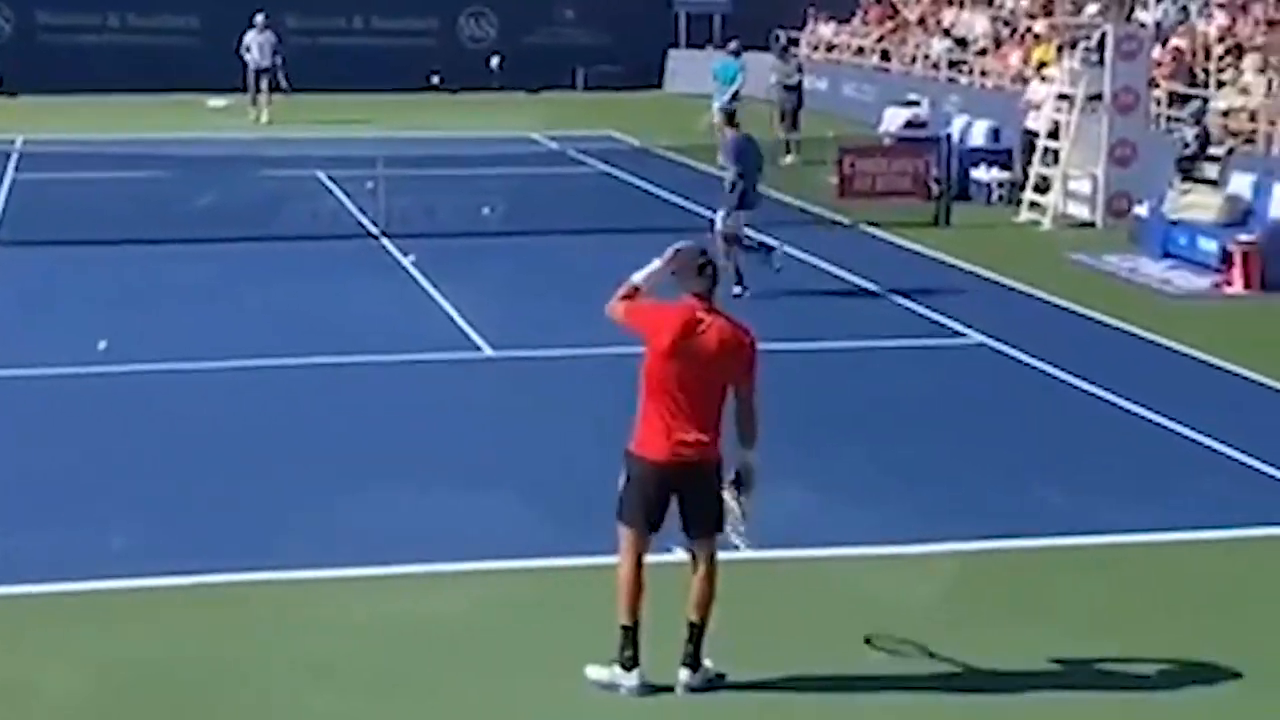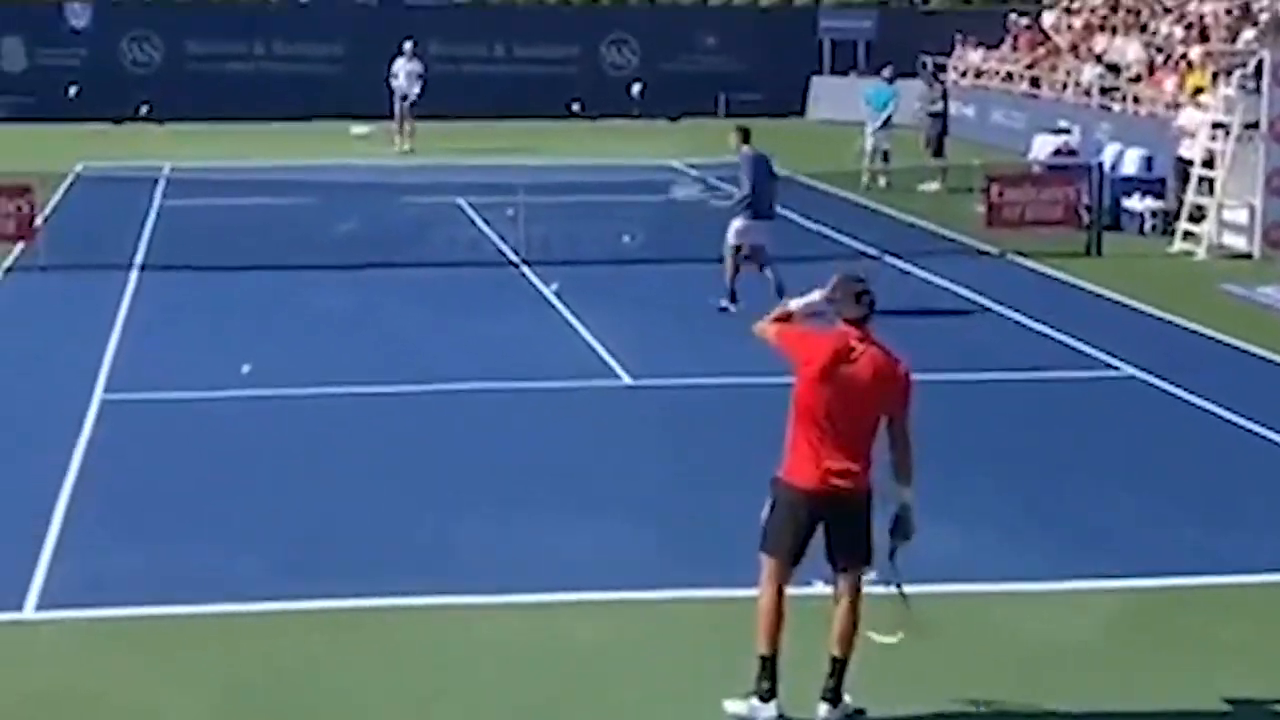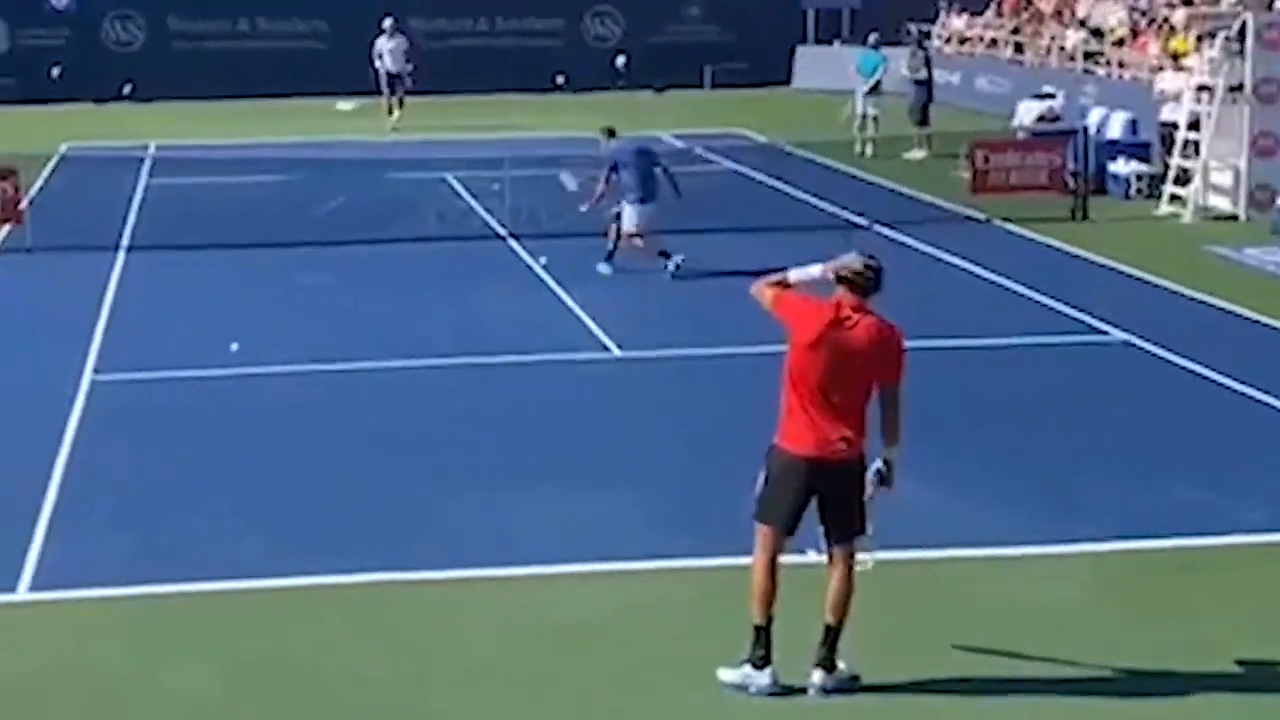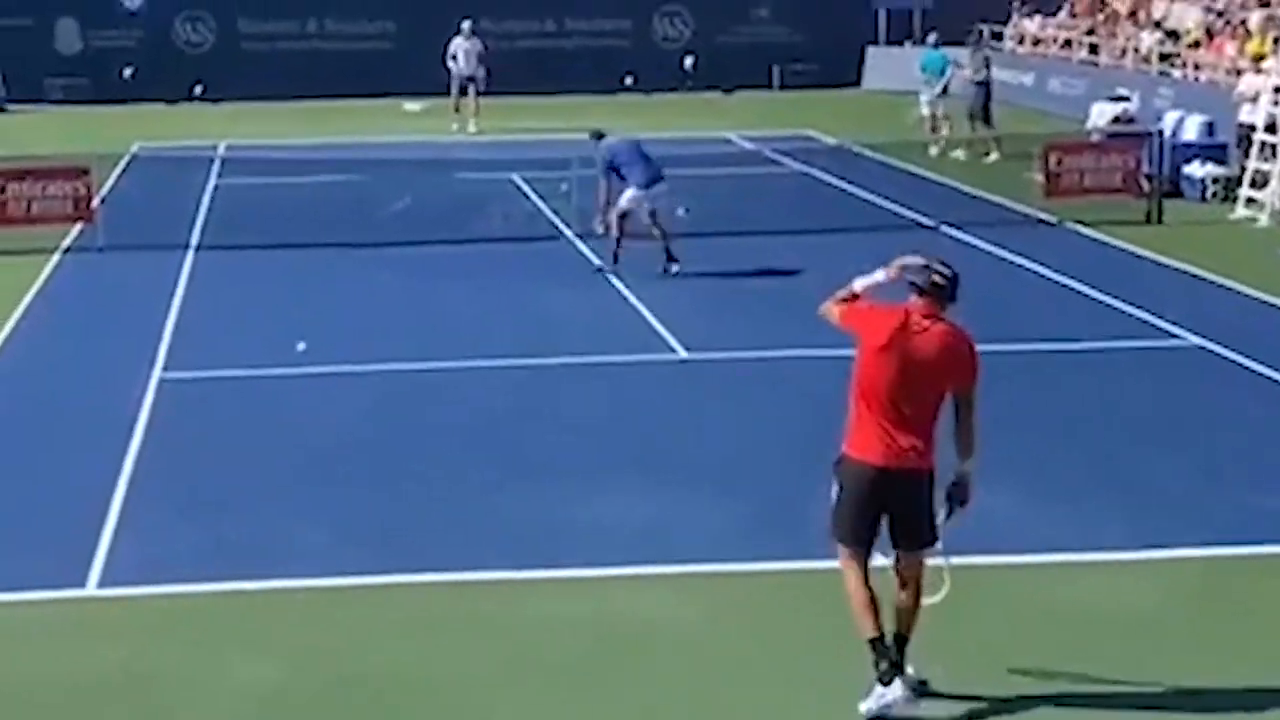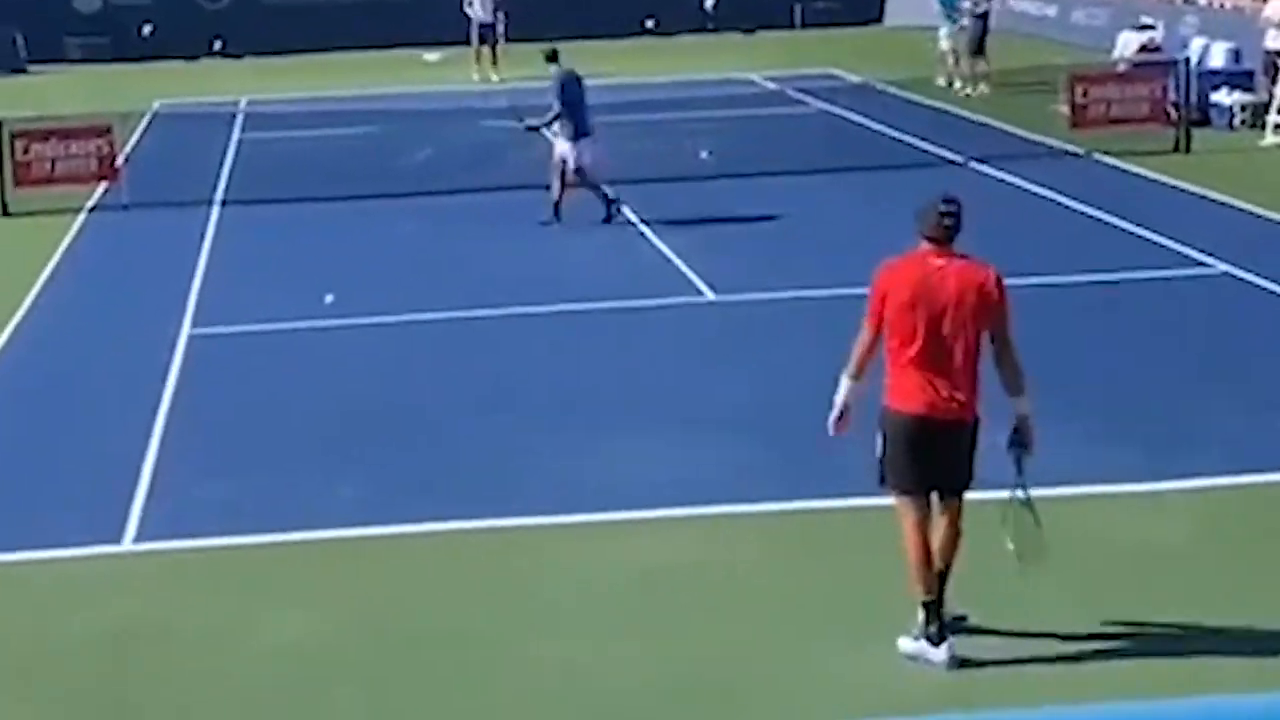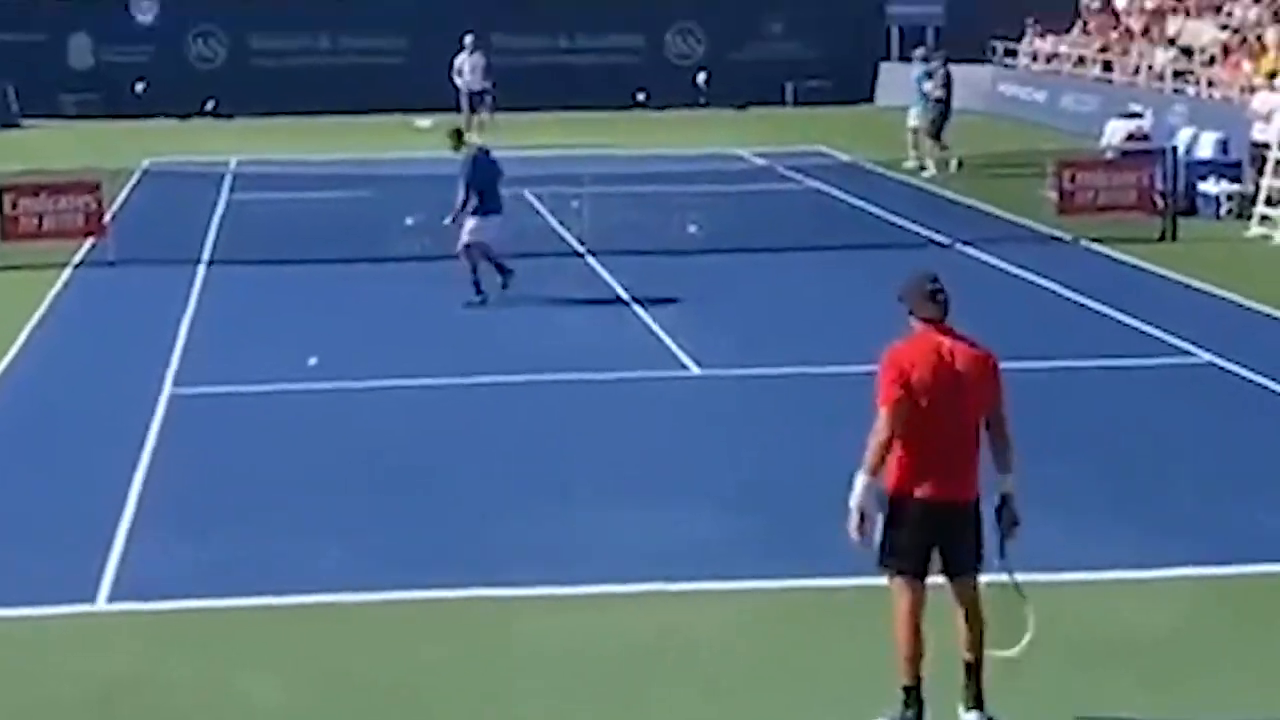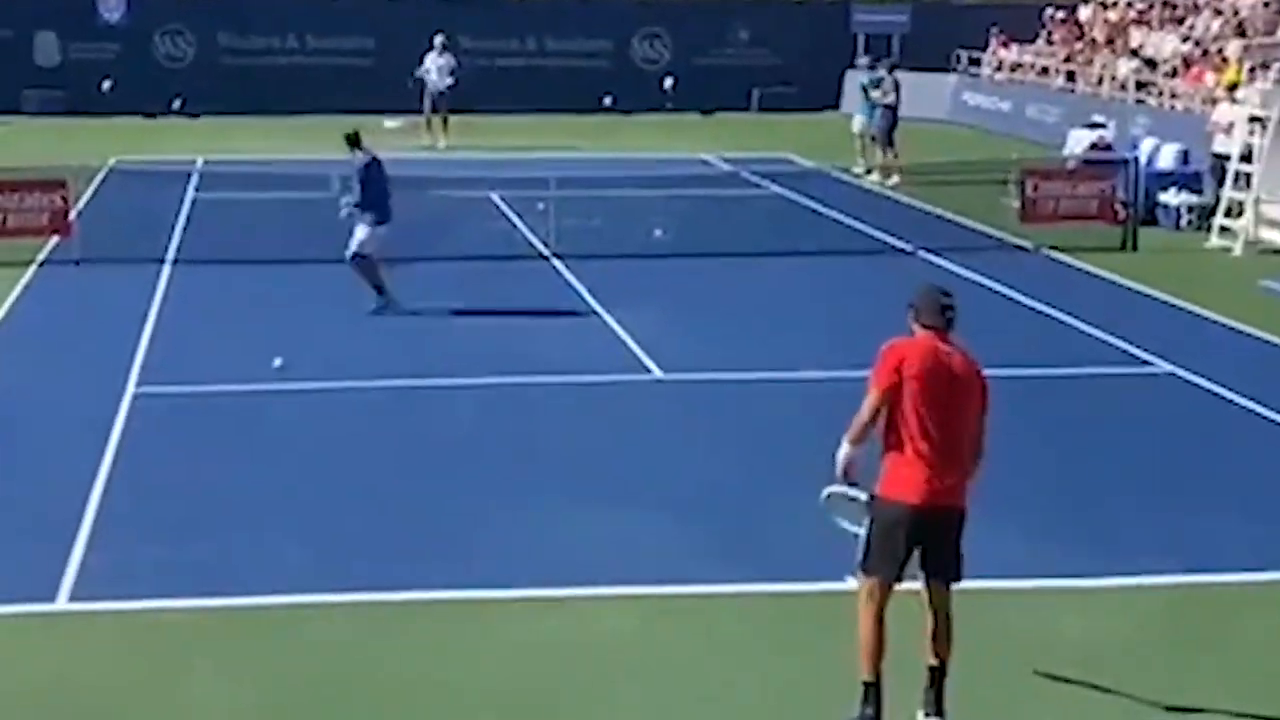
dt=0.5s
person 1, frame 1
left shoulder: (662, 319)
right shoulder: (739, 338)
left elbow: (613, 306)
right elbow: (745, 411)
left wrist: (656, 266)
right wrist: (747, 462)
left hip: (650, 457)
right hip: (703, 462)
left knee: (631, 554)
right knee: (704, 559)
left ankle: (628, 664)
right ankle: (691, 665)
person 1, frame 2
left shoulder: (814, 346)
right shoulder: (892, 369)
left elbow: (763, 326)
right elbow: (900, 444)
left wrist: (813, 298)
right wrist: (905, 503)
left hip: (798, 485)
right hip: (852, 492)
left knee: (772, 583)
right knee: (847, 592)
person 1, frame 3
left shoulder: (810, 314)
right shoulder: (886, 337)
left elbow: (760, 288)
right elbow: (890, 407)
left wrist: (819, 270)
right wrist: (887, 459)
left hip: (793, 453)
right hip: (845, 460)
left knee: (766, 550)
right knee: (841, 560)
left ankle: (760, 664)
right ankle: (826, 666)
person 1, frame 4
left shoulder: (879, 321)
right shoulder: (958, 344)
left elbow: (829, 307)
right elbow: (965, 417)
left wrist: (879, 275)
right wrist: (964, 474)
left hip: (862, 462)
right hip: (915, 469)
left knee: (853, 565)
right knee: (910, 570)
left ankle: (885, 672)
right ankle: (895, 669)
person 1, frame 5
left shoulder: (891, 275)
right shoulder: (984, 279)
left elbow: (865, 346)
right elbow: (1004, 354)
left wrist: (843, 397)
right wrist: (1022, 414)
left hip: (905, 412)
right hip: (958, 415)
left knee: (914, 518)
right knee: (950, 510)
left ankle: (933, 634)
right ankle: (936, 608)
person 1, frame 6
left shoulder: (901, 357)
right shoulder: (981, 359)
left elbow: (885, 435)
right elbow: (998, 435)
left wrist: (860, 493)
right wrist: (1006, 493)
left hip: (911, 496)
right hip: (963, 496)
left knee: (908, 599)
right knee: (967, 596)
person 1, frame 7
left shoulder: (899, 352)
right shoulder: (971, 370)
left elbow: (867, 419)
left wrist: (845, 451)
left hip: (901, 498)
right hip: (951, 502)
left knee: (872, 600)
right knee: (939, 603)
